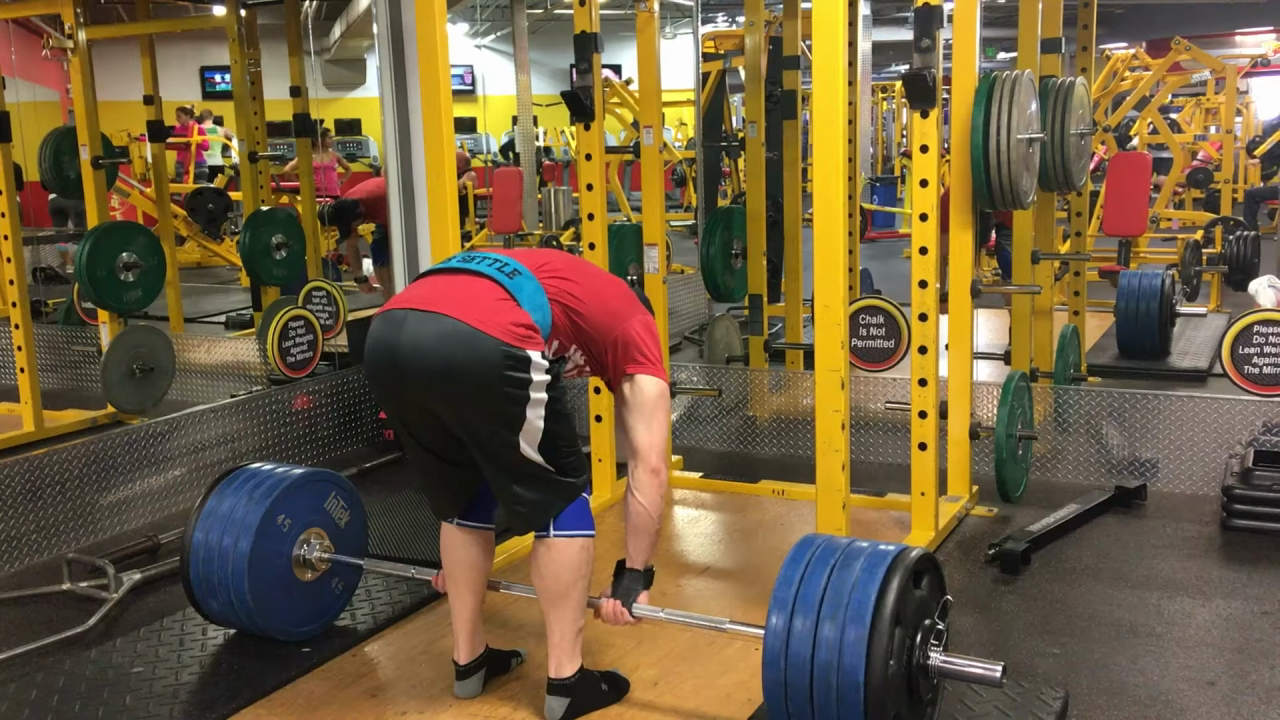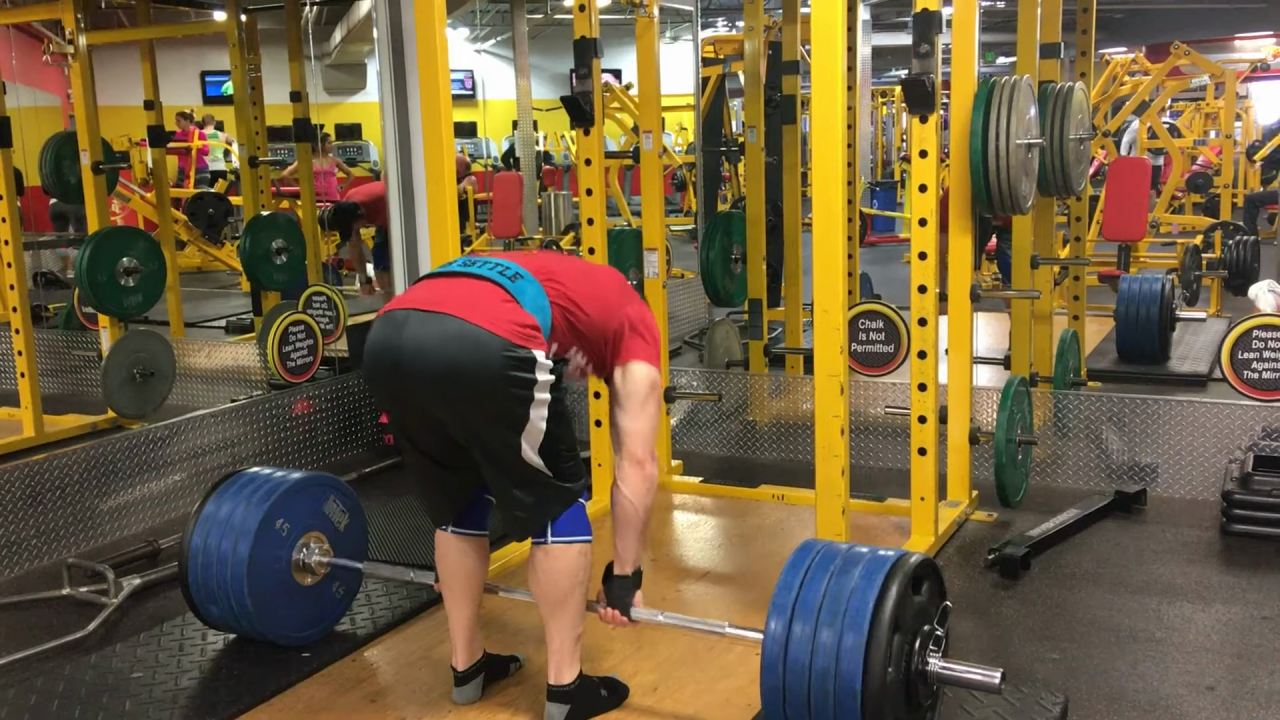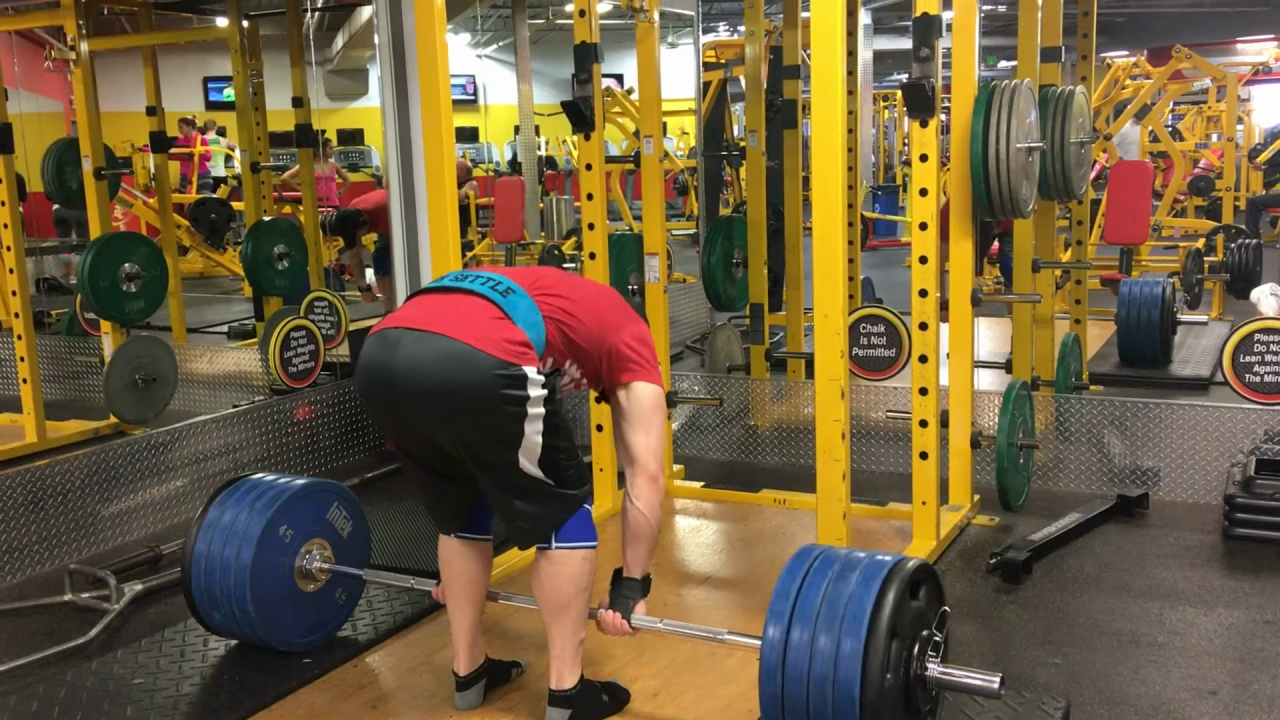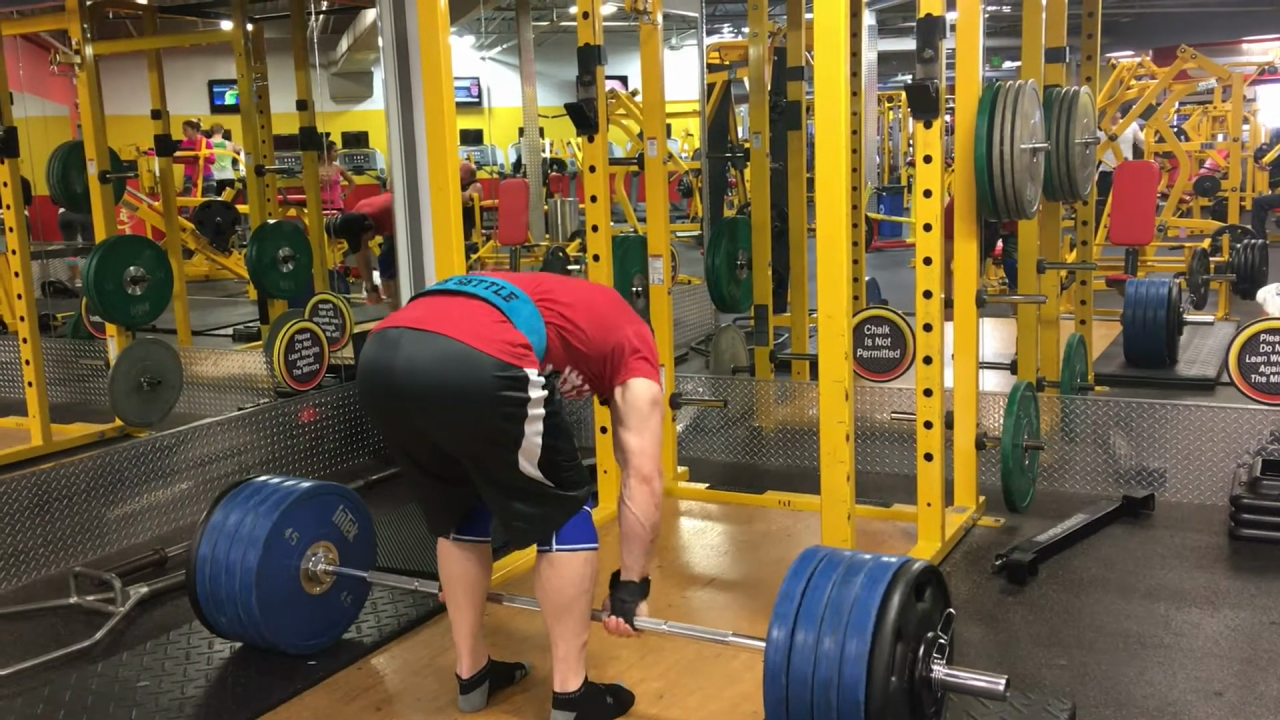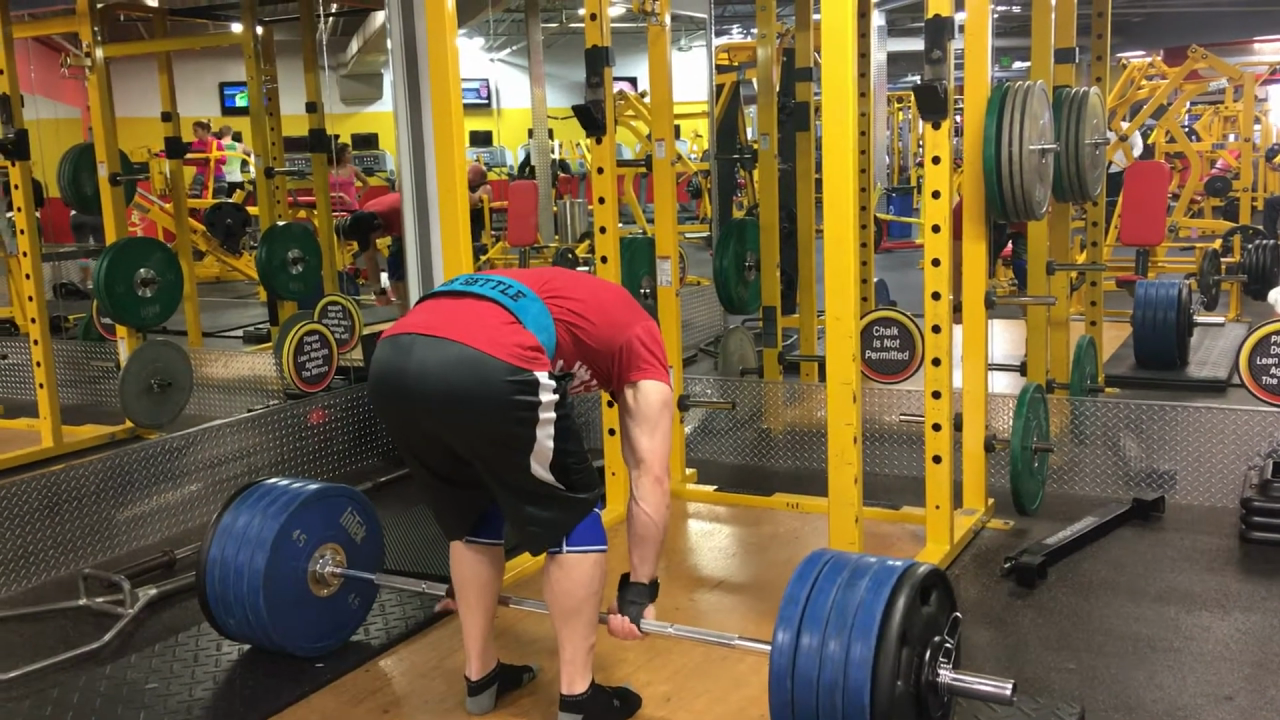
dt=0.4s
person 1, frame 1
right shoulder: (633, 324)
left elbow: (492, 454)
right elbow: (648, 466)
left wrist: (457, 560)
right wrist: (634, 577)
left hip: (387, 334)
right hip: (480, 343)
left knee: (464, 499)
right knee: (561, 501)
left ankle: (469, 660)
right ankle: (566, 681)
person 1, frame 2
right shoulder: (631, 319)
right elbow: (636, 461)
right wrist: (624, 577)
left hip: (388, 336)
right hip: (483, 345)
left knee: (456, 506)
right knee: (557, 507)
left ankle: (467, 666)
person 1, frame 3
right shoulder: (629, 337)
right elbow: (646, 474)
left wrist: (458, 575)
right wrist: (631, 585)
left hip: (381, 354)
right hip: (474, 363)
left knee: (462, 509)
right knee: (562, 512)
left ankle: (469, 671)
person 1, frame 4
right shoulder: (631, 345)
left elbow: (499, 469)
right elbow: (642, 476)
right wrist: (631, 587)
left hip: (381, 355)
right hip: (474, 365)
left knee: (460, 512)
right knee: (564, 516)
left ankle: (471, 673)
person 1, frame 5
right shoulder: (639, 334)
left elbow: (504, 469)
right elbow: (650, 475)
left wrist: (468, 580)
right wrist: (638, 590)
left hip: (392, 359)
right hip: (487, 368)
left knee: (472, 512)
right knee: (573, 518)
left ankle: (481, 675)
